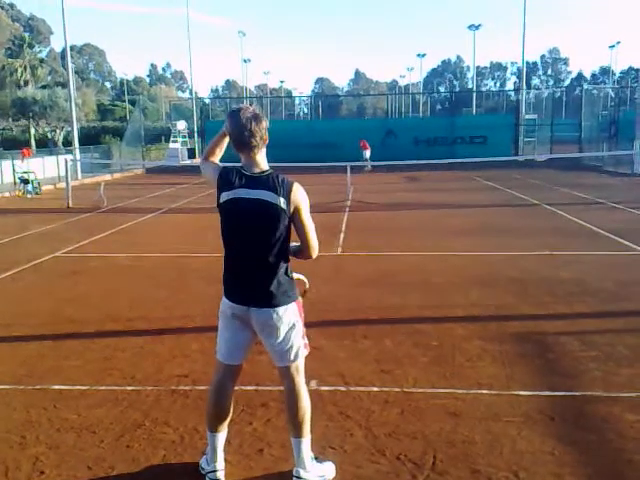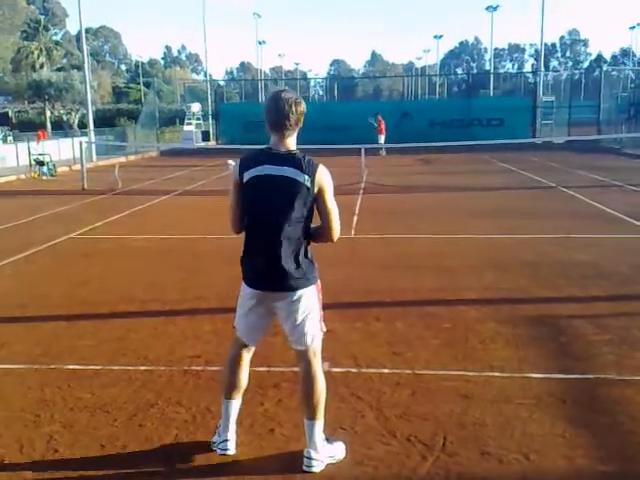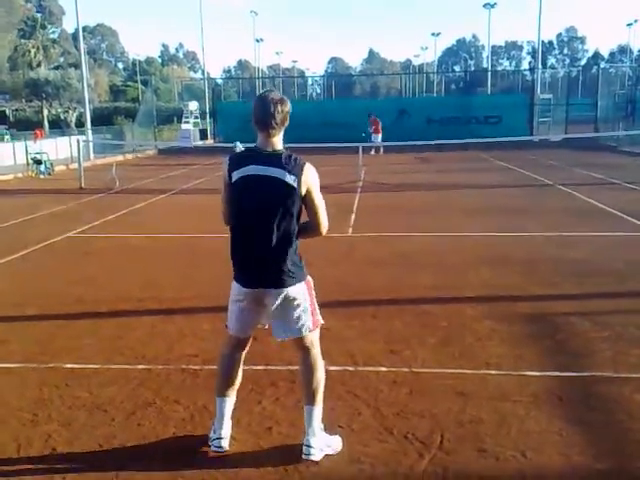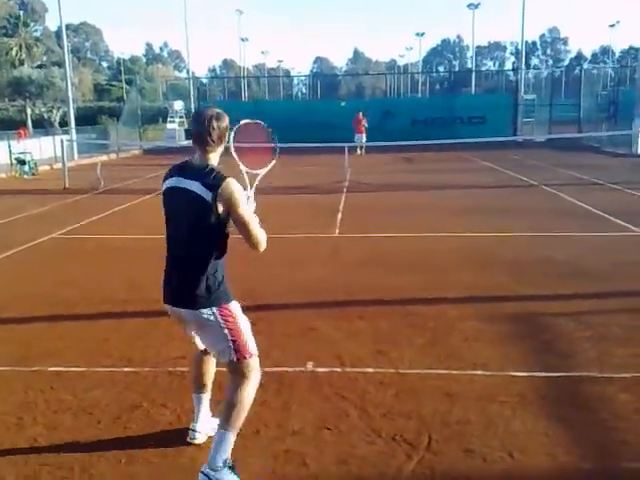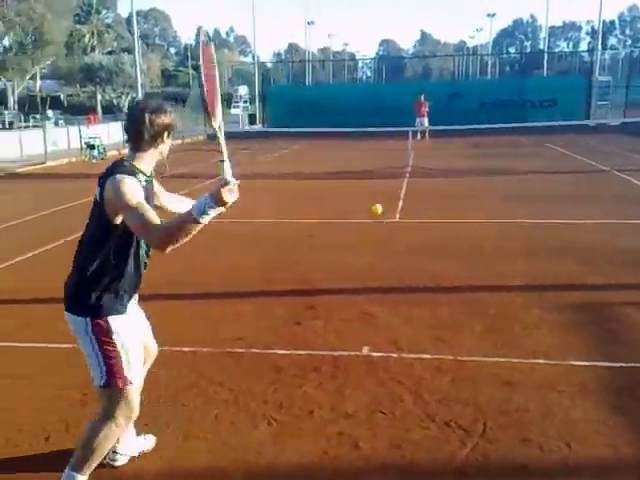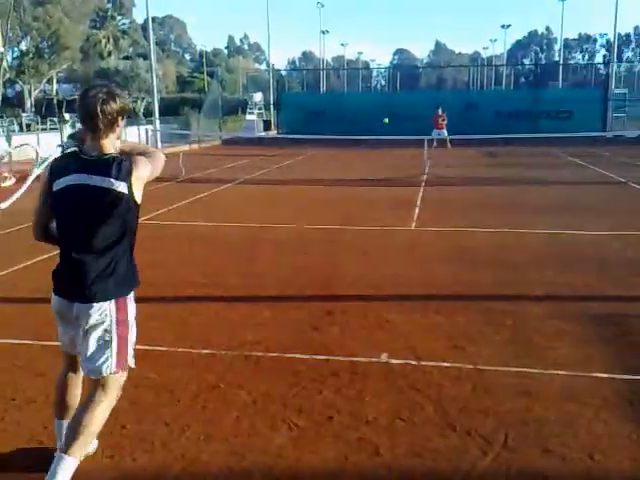
dt=0.7s
person 1, frame 1
left shoulder: (223, 180)
right shoulder: (291, 191)
left elbow: (205, 161)
right elbow: (311, 251)
left wrist: (228, 127)
left hip: (235, 300)
right hip: (278, 301)
left knee: (224, 376)
right knee: (294, 379)
person 1, frame 2
left shoulder: (244, 166)
right shoulder: (316, 172)
left elbow: (236, 226)
right elbow: (331, 233)
left hip: (255, 279)
right hip: (298, 282)
left knee: (240, 349)
right knee: (310, 360)
left ankle: (226, 434)
right ankle: (316, 449)
person 1, frame 3
left shoulder: (234, 165)
right shoulder: (303, 170)
left elbow: (228, 219)
right elbow: (319, 228)
left hip: (247, 278)
right hip: (288, 278)
left knee: (234, 346)
right knee: (310, 349)
left ankle: (221, 430)
right ankle: (314, 437)
person 1, frame 4
left shoulder: (172, 177)
right shoulder: (225, 187)
right elbow: (258, 243)
right wrist: (250, 217)
left hip: (175, 294)
right hip: (208, 298)
left knee: (206, 347)
right knee: (247, 373)
left ankle: (200, 422)
person 1, frame 5
left shoulder: (140, 177)
right shoulder: (122, 184)
left elbow: (175, 208)
right elbow: (158, 238)
left wrist: (209, 198)
right wrist: (211, 205)
left hip: (114, 298)
right hip: (96, 309)
left knee: (146, 355)
right knee: (124, 403)
left ankle: (120, 444)
person 1, frame 6
left shoulder: (57, 170)
right shoulder: (132, 171)
left elbow: (41, 232)
right elbow: (157, 157)
right wrist: (114, 144)
left hip: (66, 291)
right hip: (108, 296)
left knee: (75, 363)
right knee: (107, 386)
left ankle: (67, 442)
